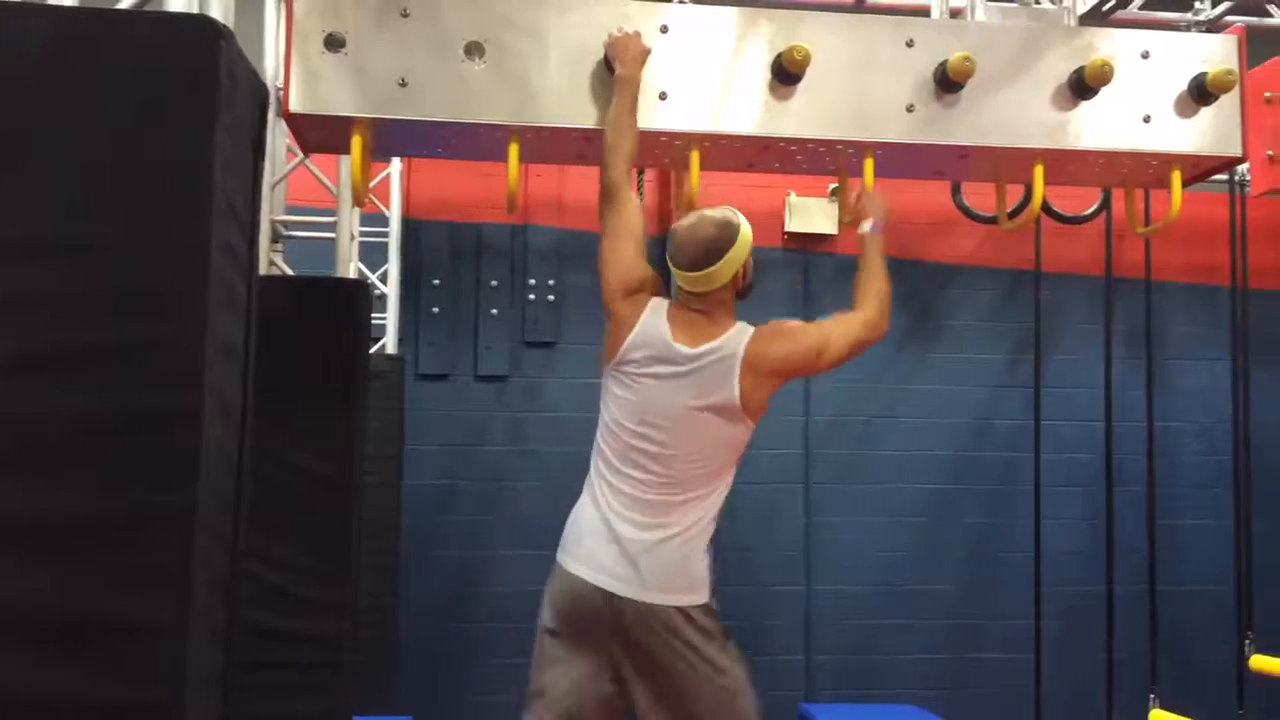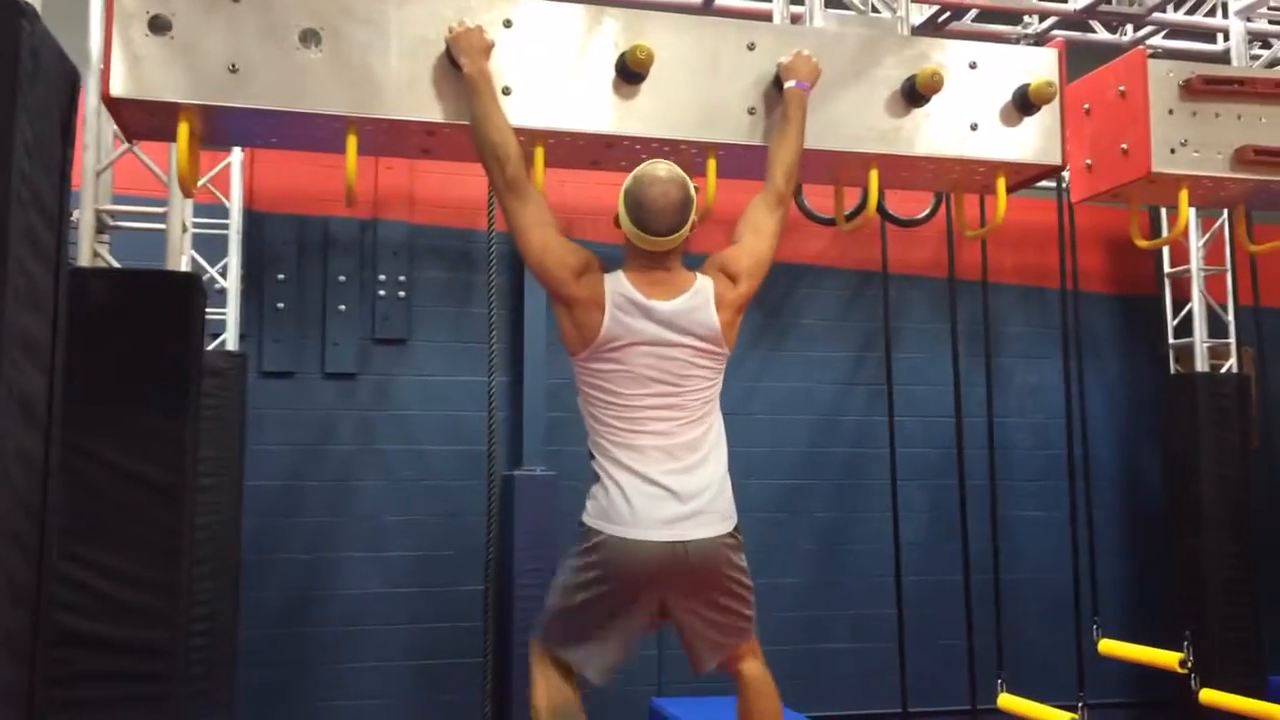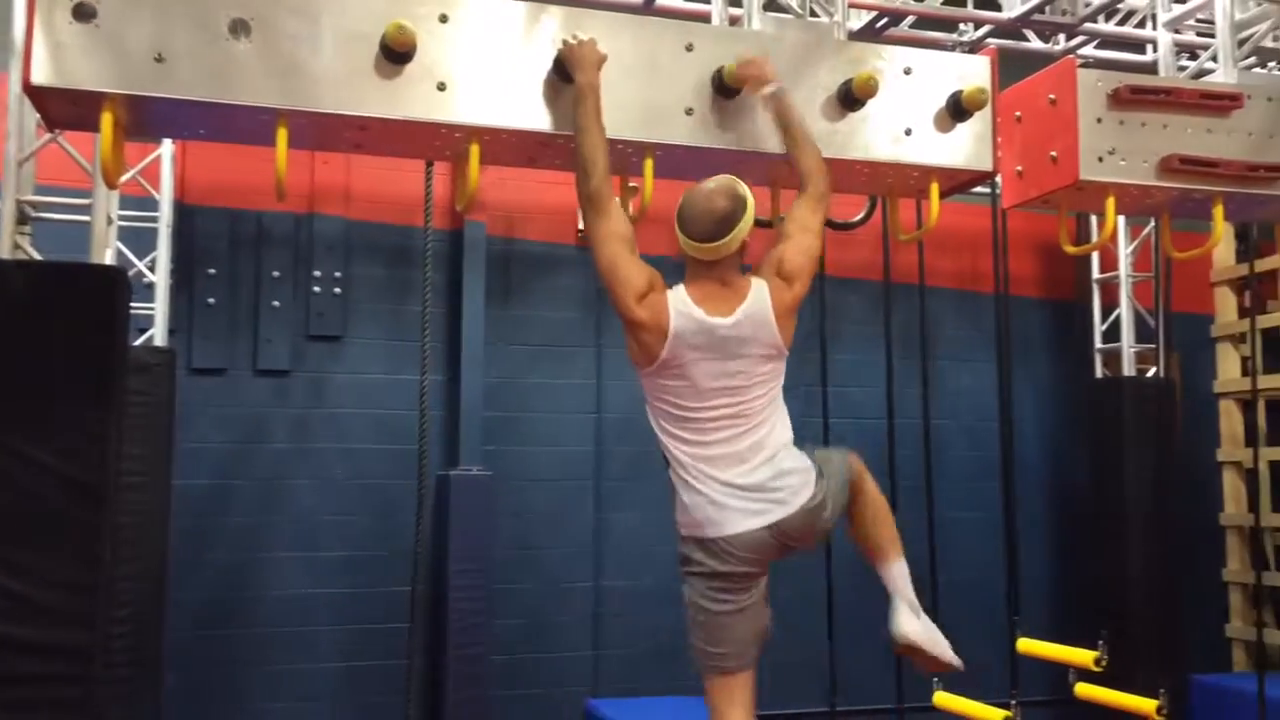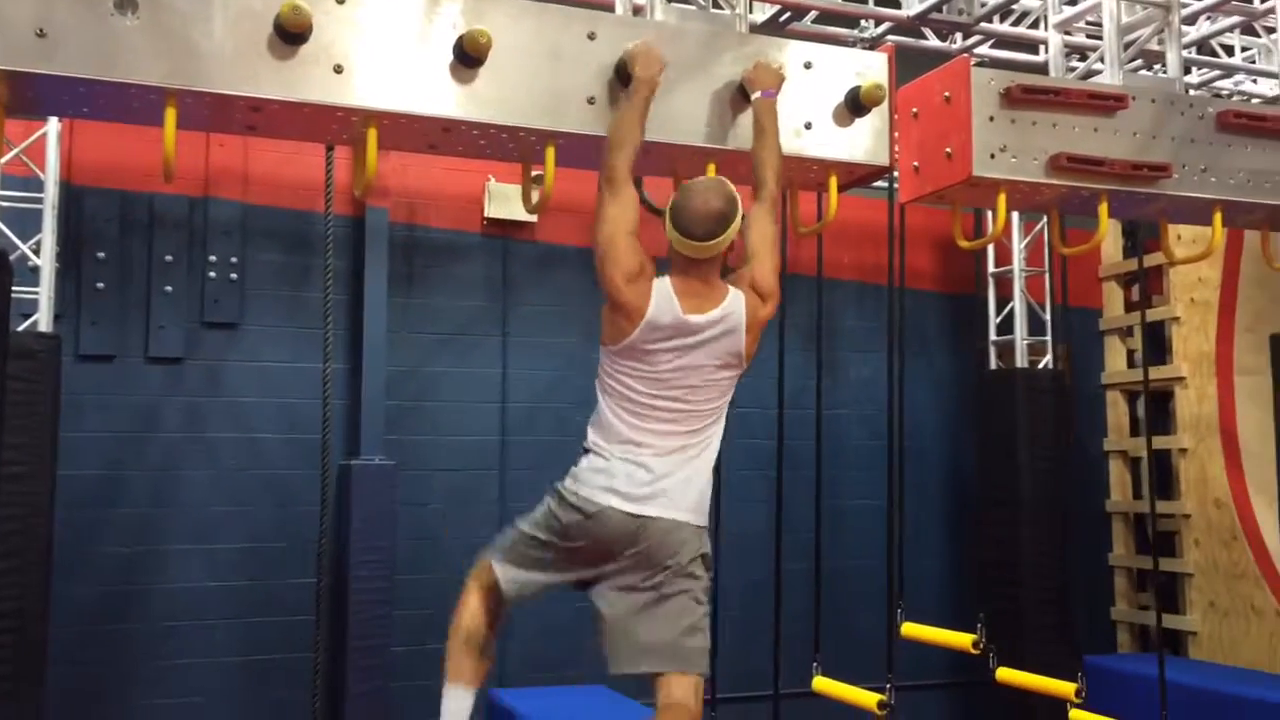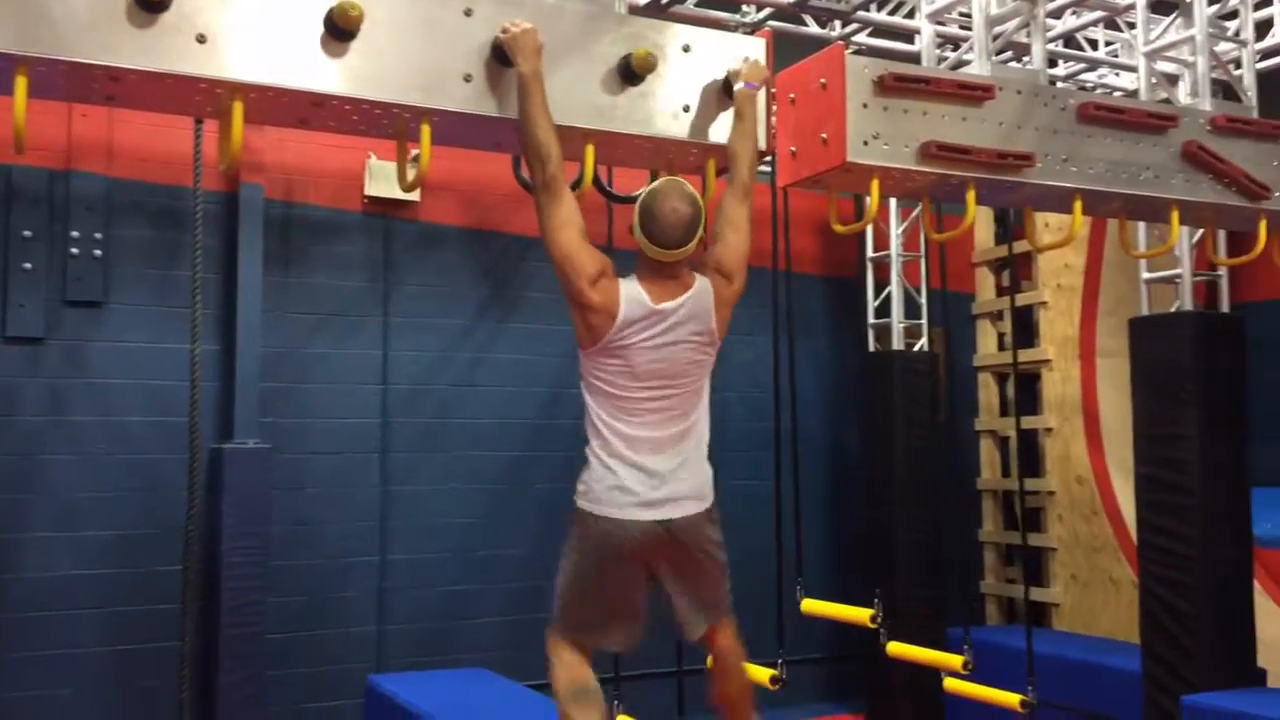
dt=1s
person 1, frame 1
left shoulder: (631, 318)
right shoulder: (761, 355)
left elbow: (616, 187)
right elbow: (871, 320)
left wrist: (628, 75)
right wrist: (870, 229)
left hip: (579, 579)
right hip: (665, 597)
person 1, frame 2
left shoulder: (585, 295)
right shoulder: (726, 292)
left elbow: (511, 180)
right elbow: (777, 193)
left wrist: (475, 69)
right wrist: (797, 91)
left hip: (620, 538)
right hip: (710, 535)
left knee: (551, 659)
right knee: (746, 663)
person 1, frame 3
left shoulder: (648, 313)
right shoulder: (778, 297)
left elbow: (598, 197)
right elbow: (815, 189)
left wrist: (585, 83)
right wrist: (771, 94)
left hip: (719, 539)
right hip: (799, 505)
right knee: (855, 475)
right ankle: (905, 606)
person 1, frame 4
left shoulder: (631, 297)
right shoulder: (752, 309)
left elbow: (615, 179)
right elbow: (768, 200)
left wrist: (643, 84)
right wrist: (764, 102)
left hip: (590, 506)
right hip: (675, 526)
left knee: (486, 583)
person 1, frame 5
left shoulder: (600, 299)
right shoulder: (718, 296)
left elbow: (548, 180)
right elbow: (741, 190)
left wrist: (528, 69)
right wrist: (746, 98)
left hip: (608, 514)
right hip: (689, 512)
left knee: (564, 642)
right knee: (720, 633)
